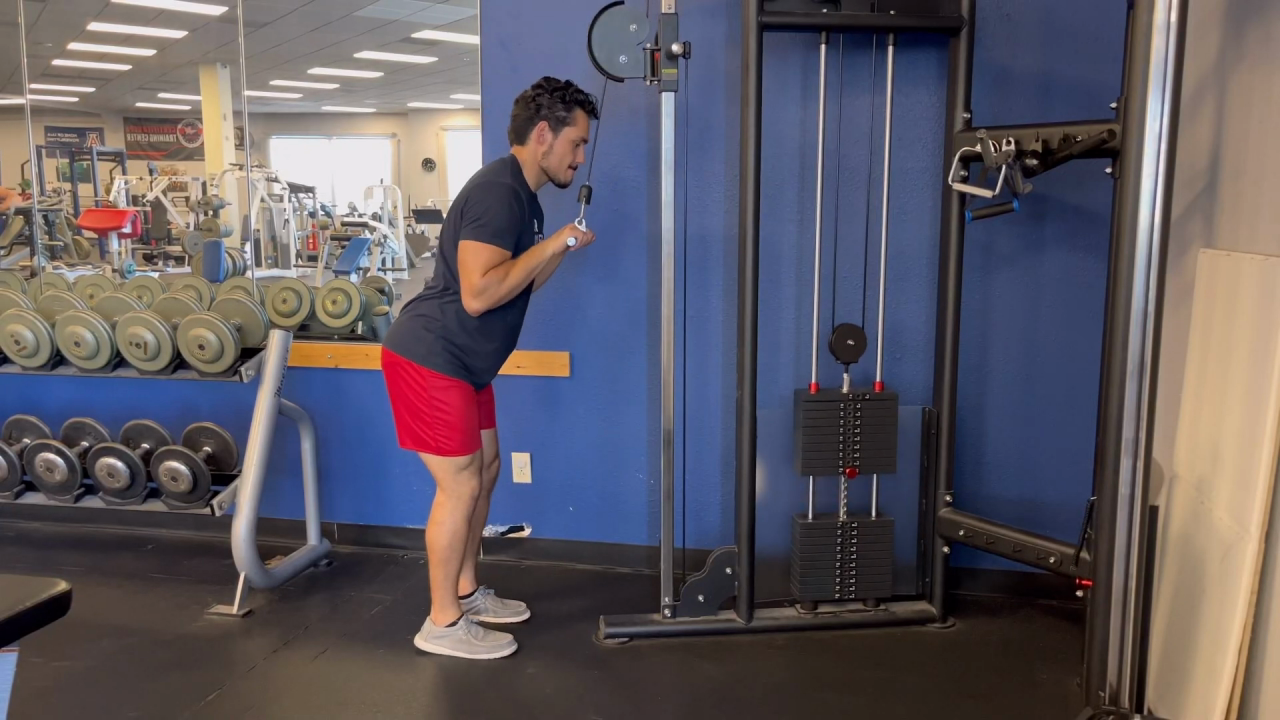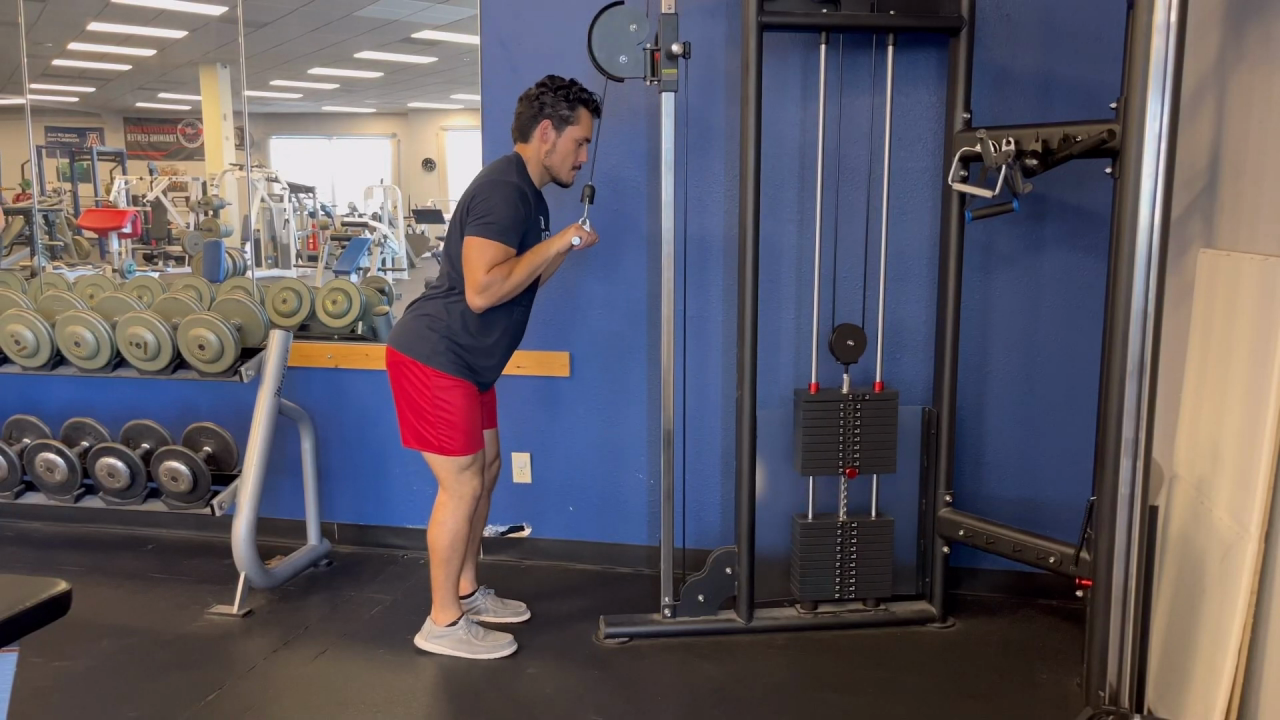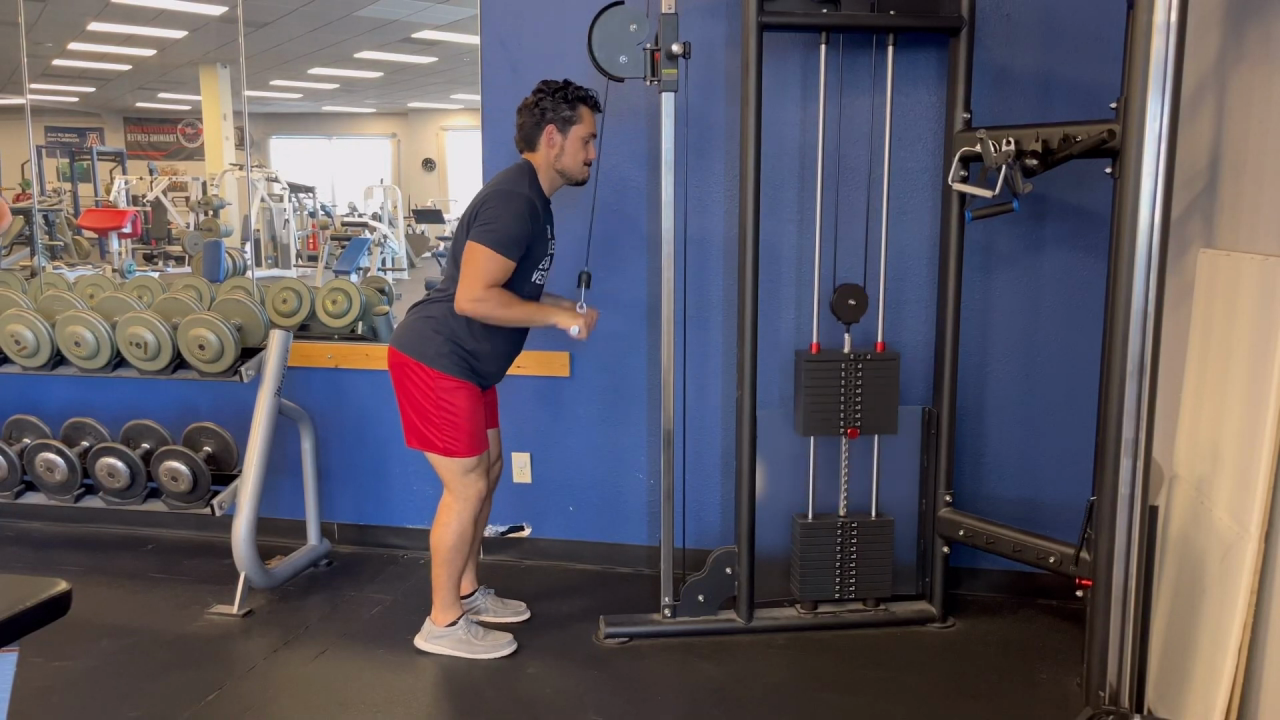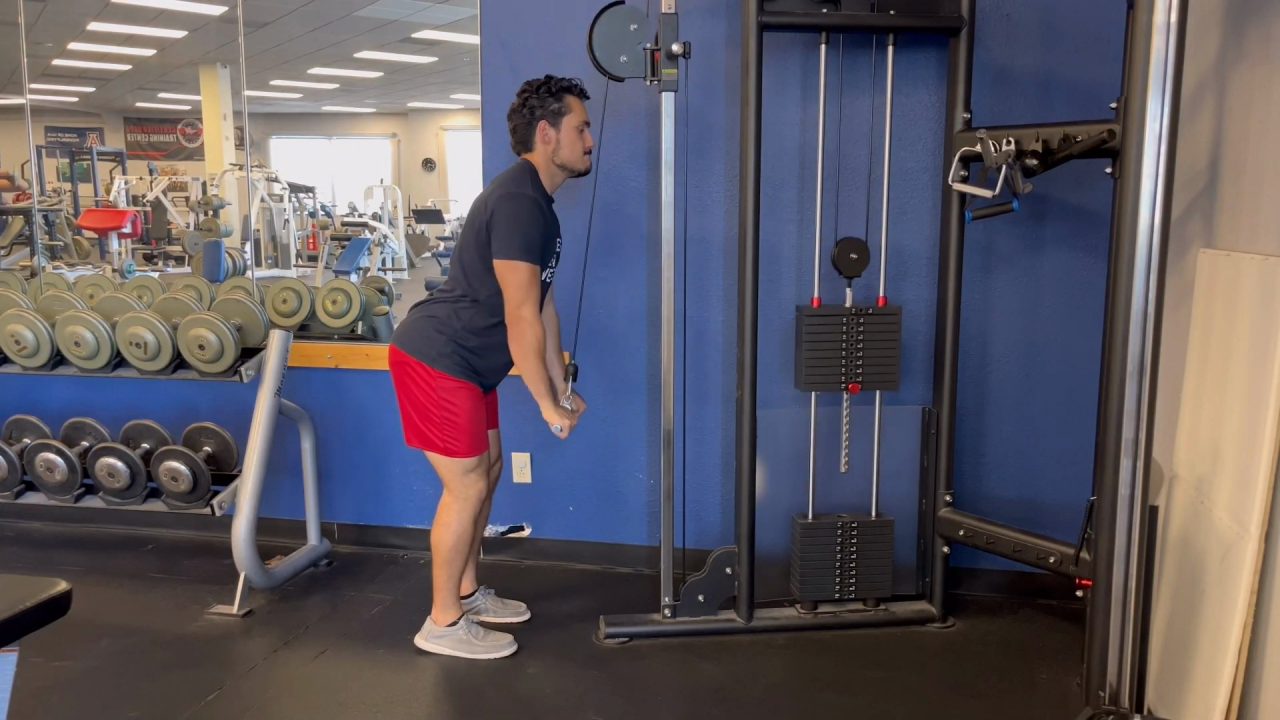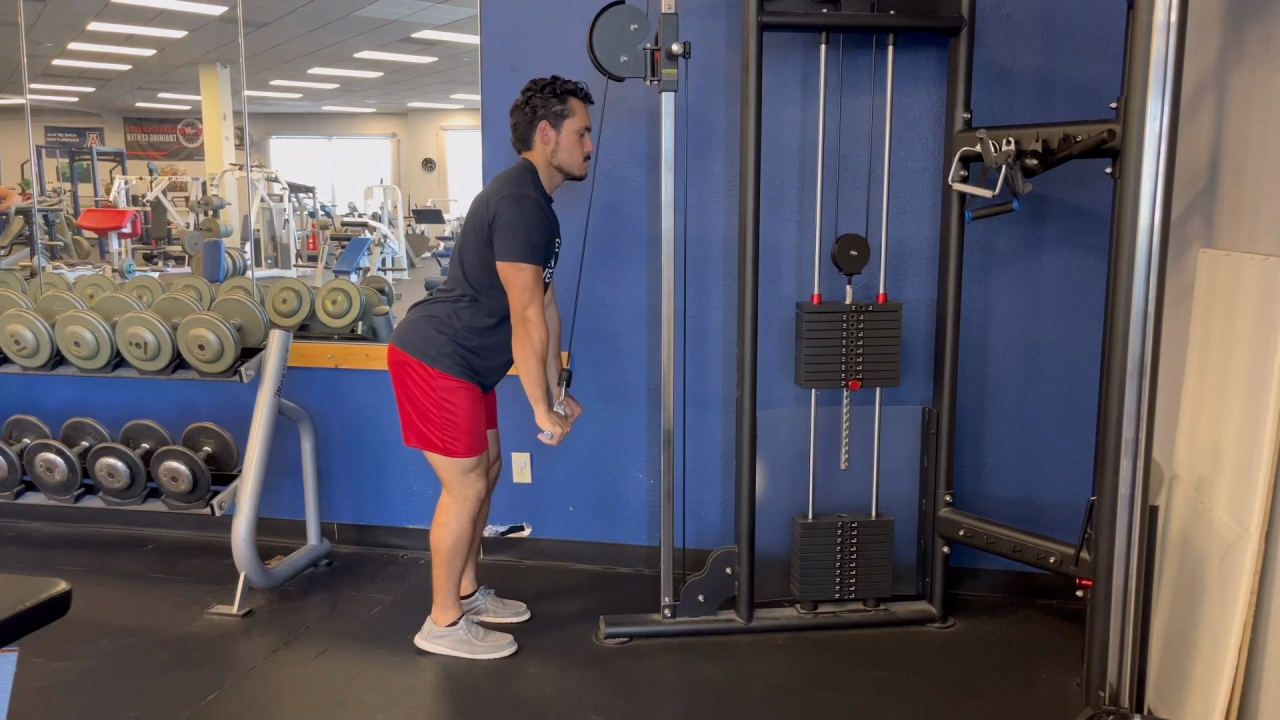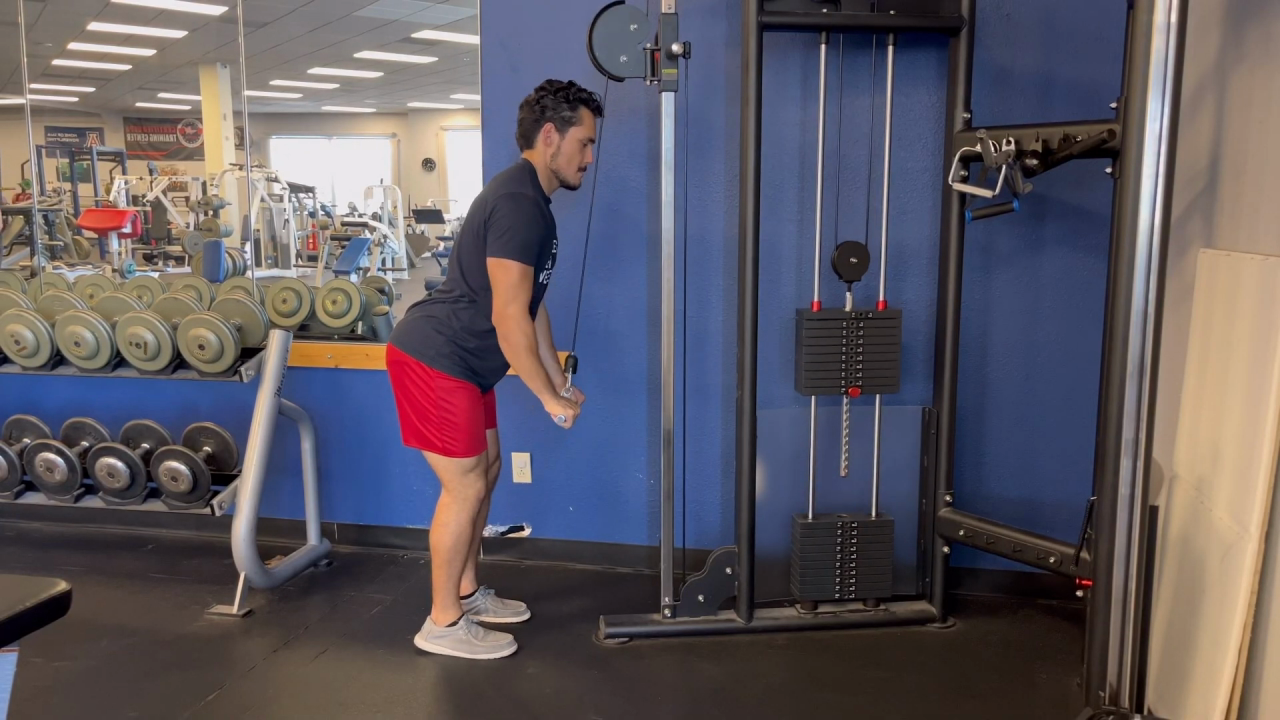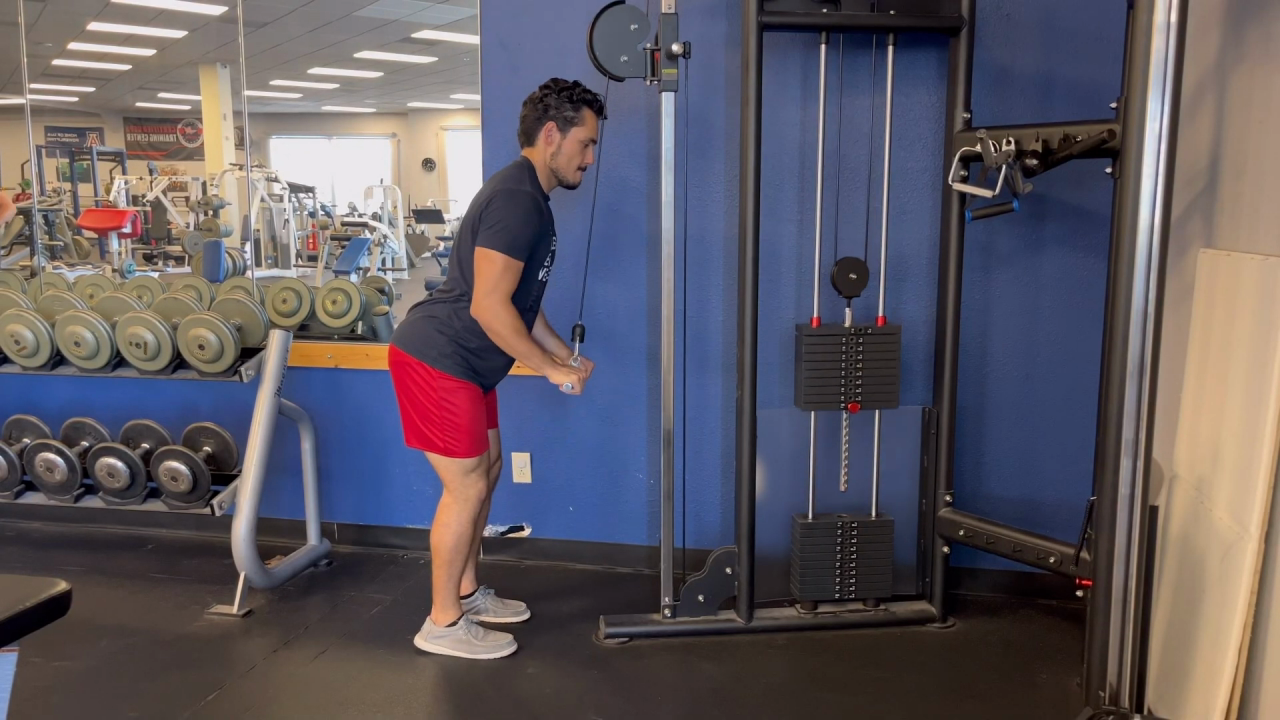
dt=0.4s
person 1, frame 1
left shoulder: (520, 193)
right shoulder: (498, 191)
left elbow: (519, 285)
right elbow: (478, 294)
left wrist: (563, 247)
right wrist: (552, 244)
left hip: (460, 359)
right hip: (428, 357)
left knee: (484, 470)
right knee: (460, 486)
left ankle: (467, 591)
right ankle: (444, 623)
person 1, frame 2
left shoulder: (524, 189)
right shoulder: (504, 189)
left elbow: (520, 280)
right elbow: (482, 290)
left wrist: (566, 247)
right wrist: (557, 242)
left hip: (464, 358)
right hip: (433, 357)
left knee: (484, 470)
right knee: (462, 486)
left ankle: (467, 592)
right ankle: (443, 623)
person 1, frame 3
left shoulder: (530, 197)
right shoulder: (514, 199)
right elbow: (474, 297)
left wrist: (562, 311)
right wrist: (558, 317)
left hip: (461, 359)
right hip: (435, 358)
left knee: (487, 470)
right knee: (467, 486)
left ankle: (467, 593)
right ankle: (443, 623)
person 1, frame 4
left shoulder: (533, 198)
right shoulder: (520, 203)
left elbow: (541, 309)
right elbow: (522, 320)
left wrist: (562, 387)
right wrist: (548, 403)
left hip: (461, 358)
right hip: (437, 358)
left knee: (487, 470)
right knee: (467, 487)
left ankle: (467, 592)
right ankle: (444, 623)
person 1, frame 5
left shoulder: (531, 198)
right shoulder: (521, 203)
left elbow: (543, 306)
right elbow: (526, 319)
left wrist: (555, 393)
right wrist: (542, 410)
left hip: (461, 358)
right hip: (436, 358)
left knee: (485, 470)
right knee: (467, 486)
left ankle: (467, 592)
right ankle: (445, 623)
person 1, frame 6
left shoulder: (528, 198)
right shoulder: (519, 203)
left elbow: (530, 307)
right elbow: (509, 319)
left wrist: (561, 382)
right wrist: (551, 398)
left hip: (459, 358)
right hip: (434, 358)
left knee: (485, 470)
right knee: (465, 487)
left ankle: (467, 593)
right ankle: (444, 623)
person 1, frame 7
left shoulder: (527, 196)
right shoulder: (517, 199)
left elbow: (520, 302)
right elbow: (488, 306)
left wrist: (564, 356)
right wrist: (552, 369)
left hip: (461, 358)
right hip: (437, 358)
left knee: (485, 470)
right knee: (466, 487)
left ankle: (467, 593)
right ankle: (444, 623)
